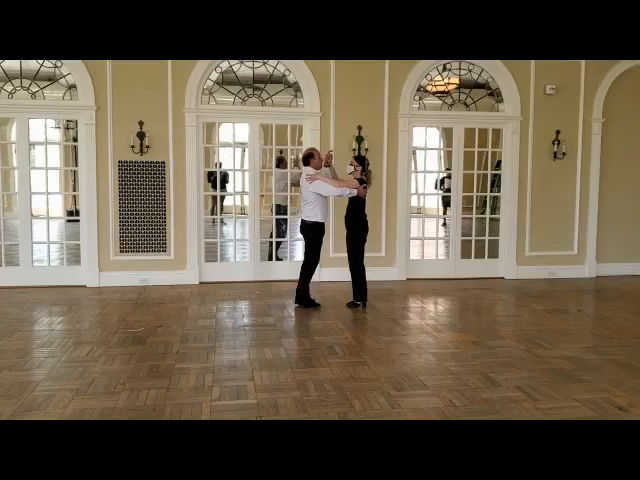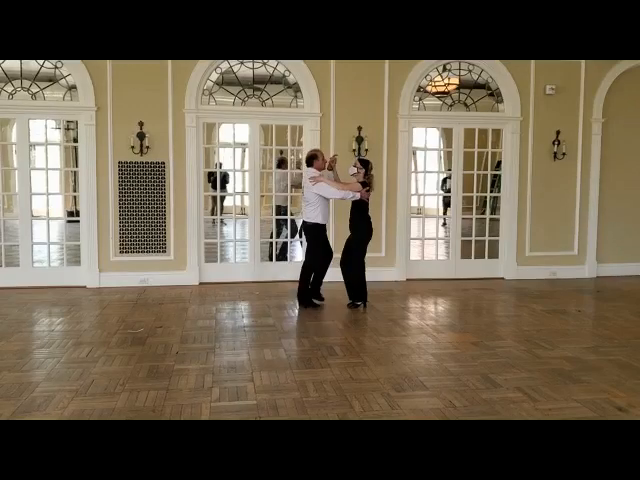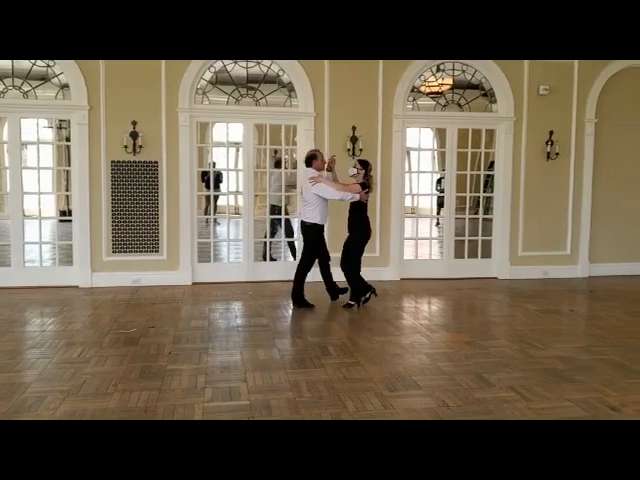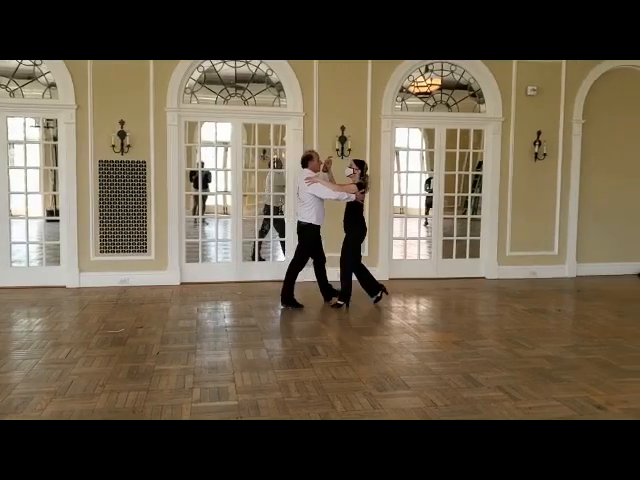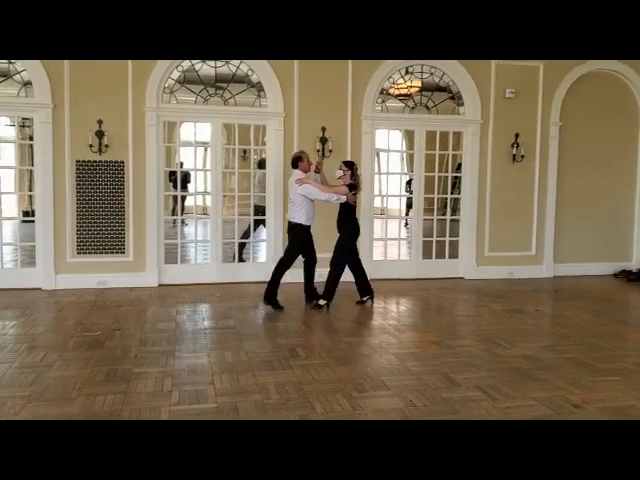
dt=0.2s
person 1, frame 1
left shoulder: (311, 176)
right shoulder: (310, 177)
left elbow: (328, 185)
right elbow: (334, 190)
left wrist: (328, 166)
right wrist: (355, 191)
left hip: (313, 224)
right hip: (312, 224)
left knee: (312, 259)
right knee: (311, 259)
left ankle: (302, 294)
right ankle: (303, 297)
person 1, frame 2
left shoulder: (314, 177)
right shoulder: (314, 179)
left elbow: (331, 188)
right elbow: (336, 193)
left wrist: (331, 170)
right wrist: (359, 195)
left hip: (316, 225)
right hip: (314, 226)
left knee: (327, 255)
right knee: (312, 260)
left ankle: (314, 289)
right ankle: (304, 297)
person 1, frame 3
left shoulder: (313, 177)
right shoulder: (313, 179)
left elbow: (329, 189)
right elbow: (335, 194)
right wrist: (358, 196)
left hip: (314, 226)
right hip: (312, 226)
left knee: (324, 258)
right knee: (307, 261)
left ankle: (333, 290)
right ankle: (297, 297)
person 1, frame 4
left shoulder: (309, 178)
left elbow: (325, 189)
right elbow: (331, 194)
left wrist: (327, 173)
right wrist: (354, 196)
left hip: (311, 226)
right hip: (308, 227)
left knee: (319, 259)
right knee: (299, 261)
left ankle: (327, 291)
right ankle: (287, 297)
person 1, frame 5
left shoulder: (300, 179)
right shoulder: (299, 180)
left elbow: (316, 190)
right elbow: (321, 195)
left wrist: (318, 173)
right wrist: (344, 198)
left hip: (302, 227)
right hip: (298, 227)
left knee: (311, 259)
right knee: (288, 260)
left ankle: (310, 293)
right ankle: (270, 296)
person 2, frame 1
left shoulder: (360, 182)
right shoulder: (355, 182)
left elbow: (339, 184)
right elbow: (338, 182)
left wrist: (319, 177)
left hip: (358, 227)
right hip: (354, 227)
left knee: (356, 262)
right knee: (354, 262)
left ankle: (360, 299)
right ankle: (358, 297)
person 2, frame 2
left shoulder: (363, 185)
right shoulder: (357, 185)
left elbow: (342, 188)
right elbow: (340, 185)
left wrist: (322, 179)
left hip: (363, 230)
right hip: (357, 230)
left knee: (355, 263)
right knee: (346, 262)
left ankle: (360, 299)
right ankle: (356, 296)
person 2, frame 3
left shoulder: (362, 186)
right shoulder: (356, 185)
left elbow: (341, 189)
right elbow: (339, 186)
left wrist: (322, 179)
right wrist: (332, 170)
left hip: (361, 230)
right hip: (357, 230)
left knee: (351, 264)
right knee: (347, 263)
left ankle: (355, 298)
right ankle: (366, 290)
person 2, frame 4
left shoulder: (358, 186)
right shoulder: (354, 186)
left elbow: (338, 189)
right elbow: (337, 187)
left wrist: (319, 180)
left hip: (356, 229)
right hip: (354, 229)
left knee: (346, 263)
right knee: (355, 263)
left ankle: (343, 299)
right ankle: (377, 290)
person 2, frame 5
left shoulder: (350, 187)
right shoulder: (347, 187)
left elbow: (328, 190)
right elbow: (328, 188)
left wrist: (309, 181)
left hip: (349, 230)
right hip: (348, 230)
left knee: (336, 263)
right knee: (354, 263)
left ankle: (326, 299)
right ankle: (367, 294)
